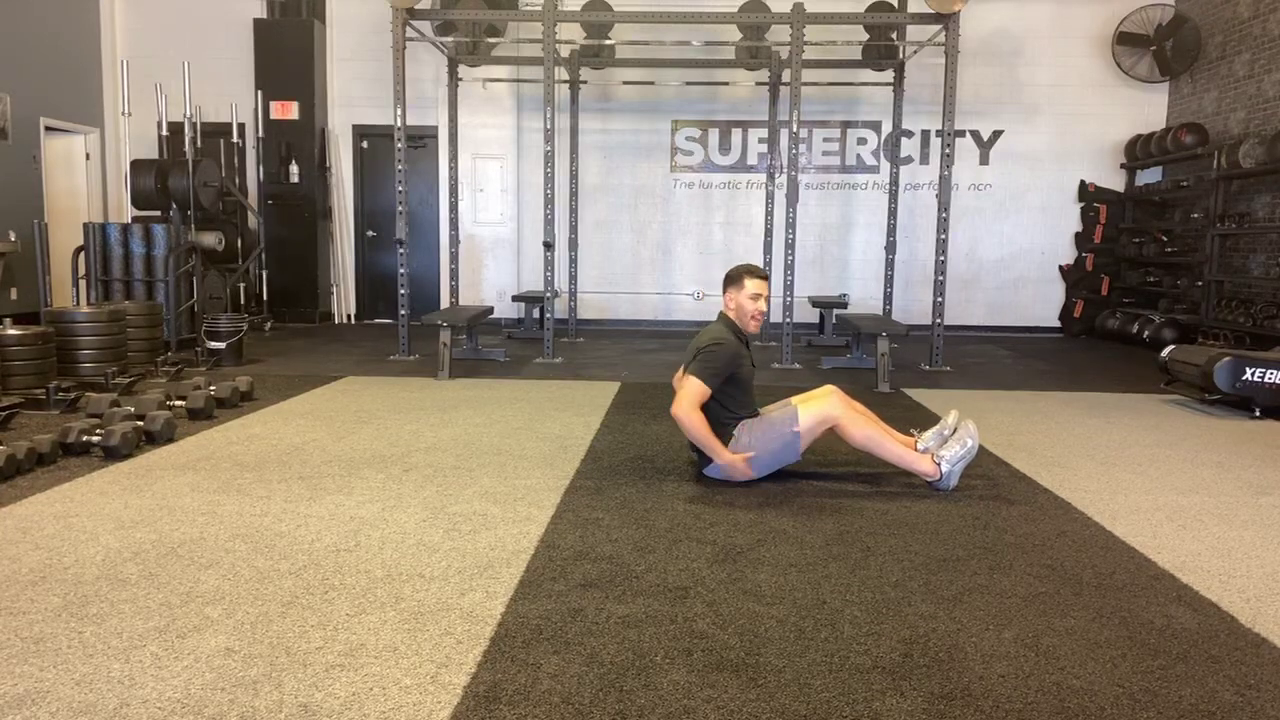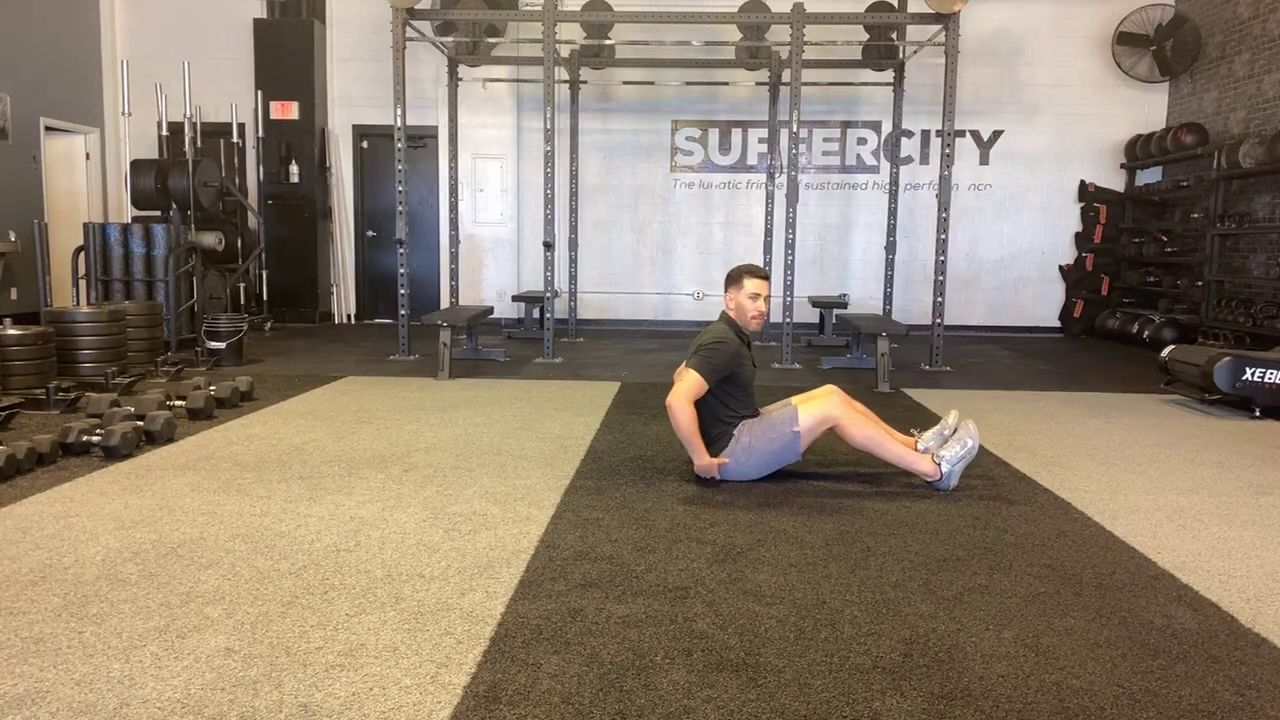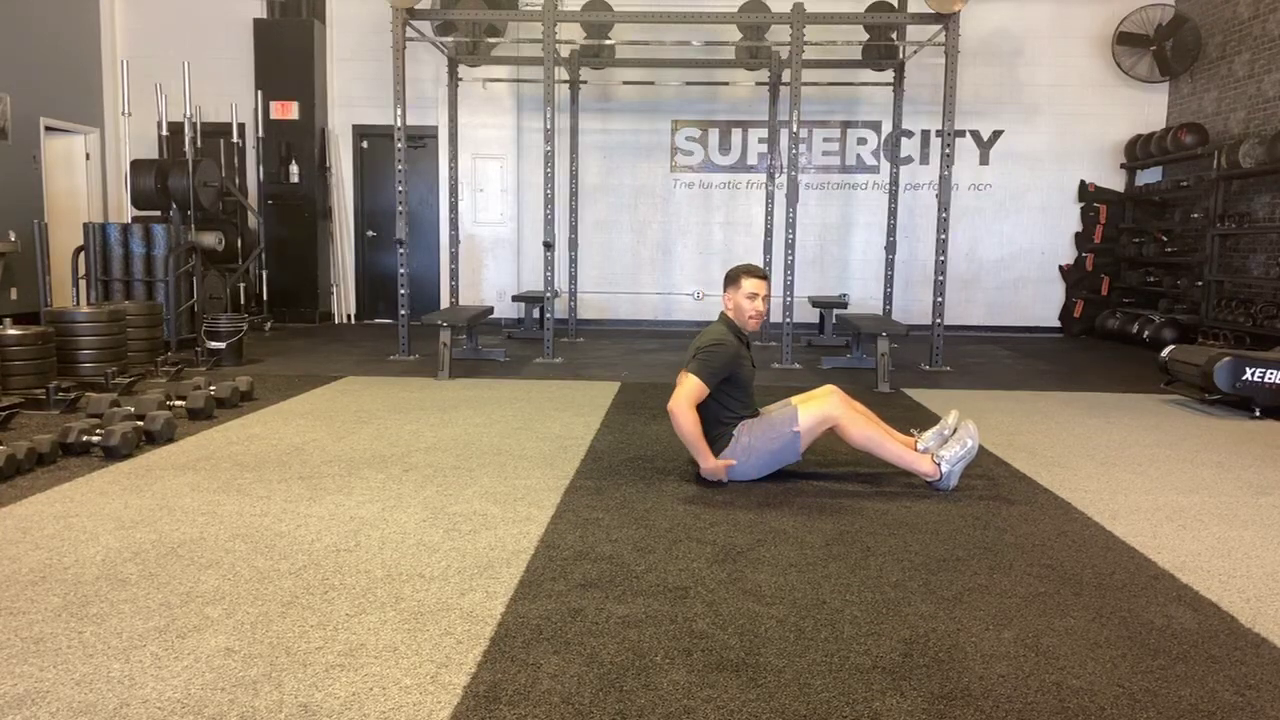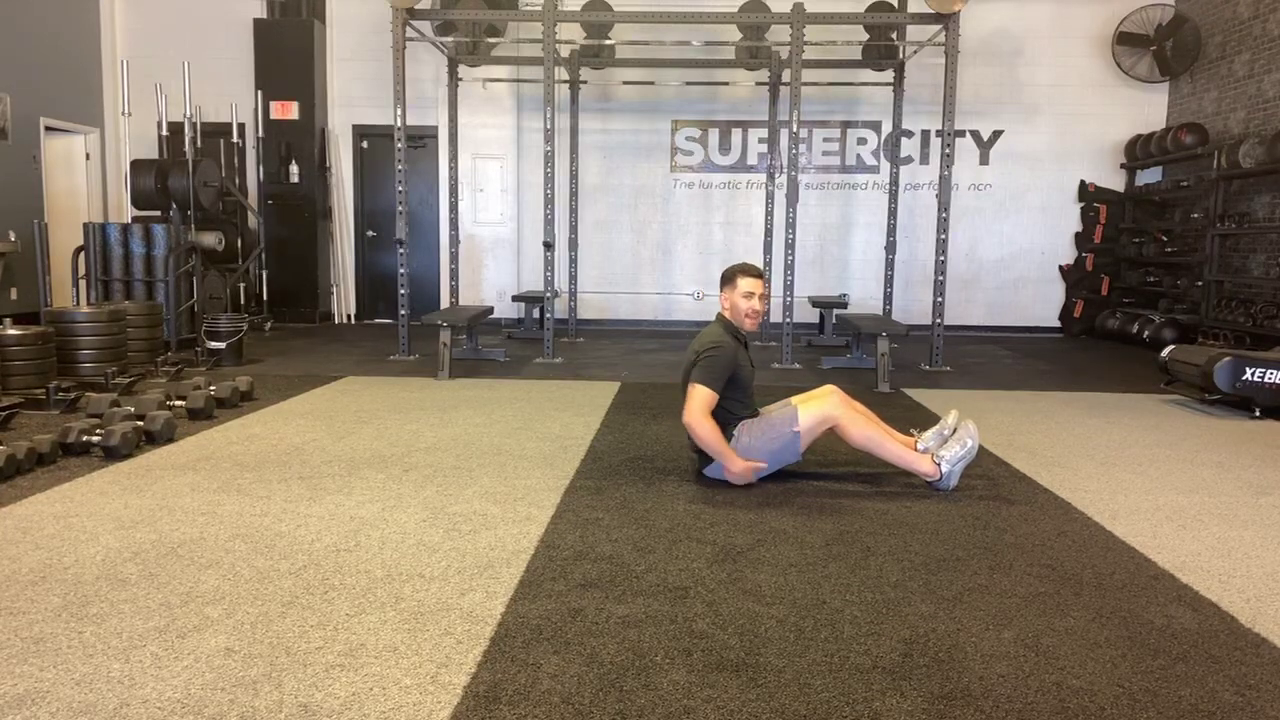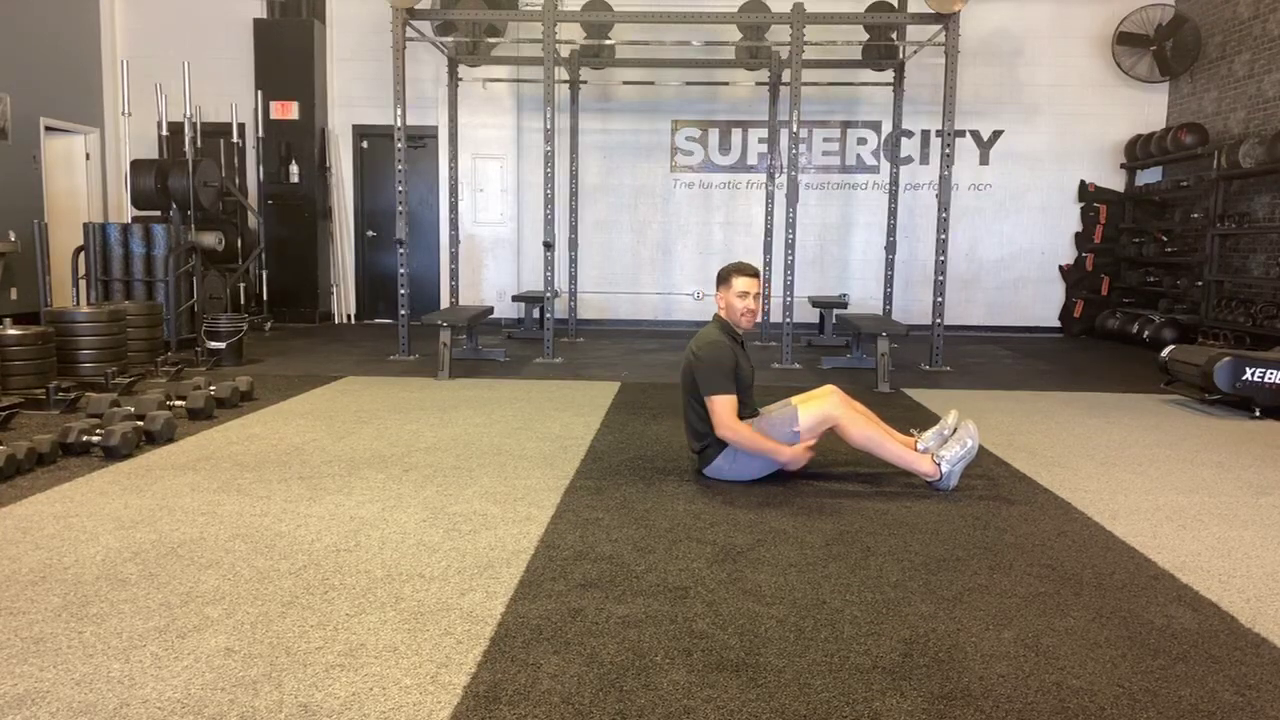
dt=0.2s
person 1, frame 1
left shoulder: (726, 336)
right shoulder: (721, 345)
left elbow: (679, 380)
right elbow: (682, 409)
right wrist: (724, 459)
left hip: (736, 432)
right hip: (729, 449)
left knee: (830, 393)
right knee: (832, 407)
left ankle: (915, 445)
right ankle: (933, 469)
person 1, frame 2
left shoulder: (728, 335)
right shoulder: (723, 344)
left elbow: (680, 377)
right elbow: (677, 401)
right wrist: (702, 459)
left hip: (738, 432)
right hip: (729, 450)
left knee: (830, 393)
right knee: (833, 407)
left ankle: (914, 445)
right ankle: (933, 469)
person 1, frame 3
left shoulder: (727, 336)
right shoulder: (722, 345)
left elbow: (684, 380)
right elbow: (679, 405)
right wrist: (707, 461)
left hip: (738, 432)
right hip: (730, 451)
left knee: (830, 393)
right knee: (832, 407)
left ankle: (914, 446)
right ankle: (932, 469)
person 1, frame 4
left shoulder: (727, 337)
right shoulder: (720, 347)
left elbow: (708, 395)
right elbow: (694, 417)
right wrist: (733, 464)
left hip: (739, 432)
right hip: (731, 448)
left knee: (830, 393)
right knee: (832, 407)
left ankle: (916, 446)
right ankle: (933, 469)
person 1, frame 5
left shoulder: (726, 338)
right shoulder: (716, 348)
right elbow: (725, 427)
right wrist: (785, 454)
left hip: (739, 437)
right hip: (727, 455)
left knee: (831, 393)
right knee: (832, 408)
left ankle: (915, 445)
right ankle: (932, 469)
